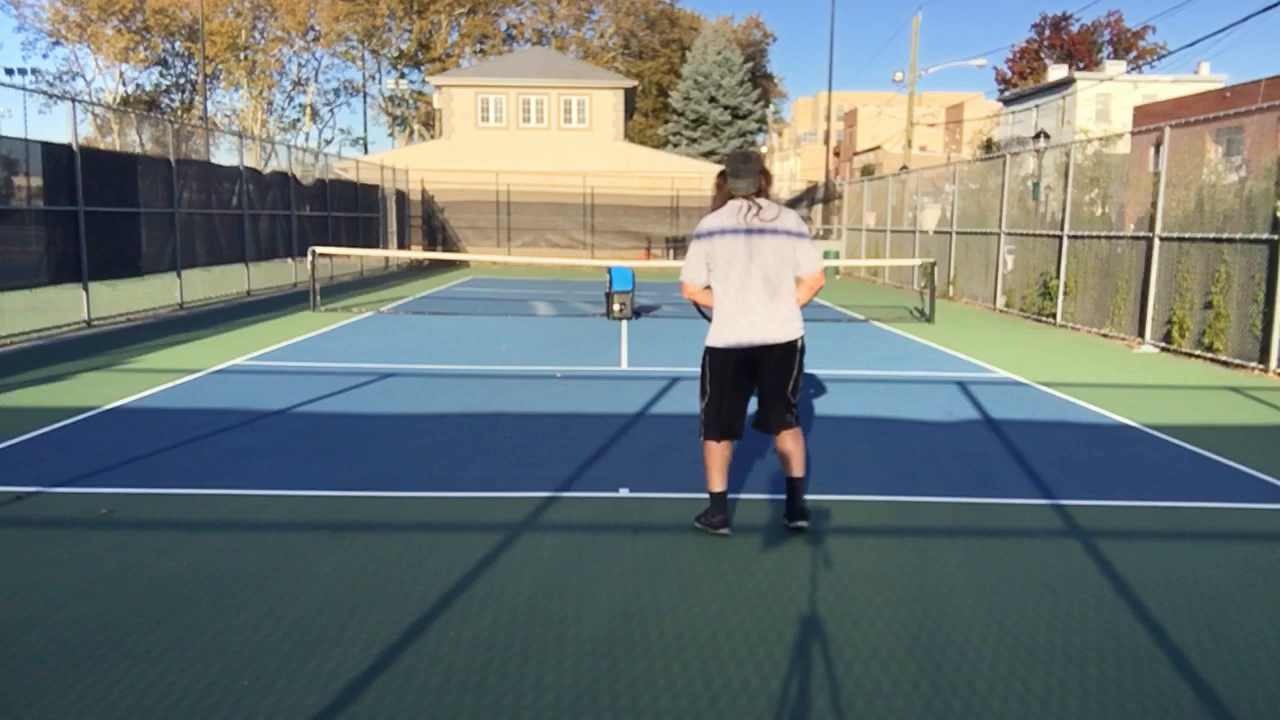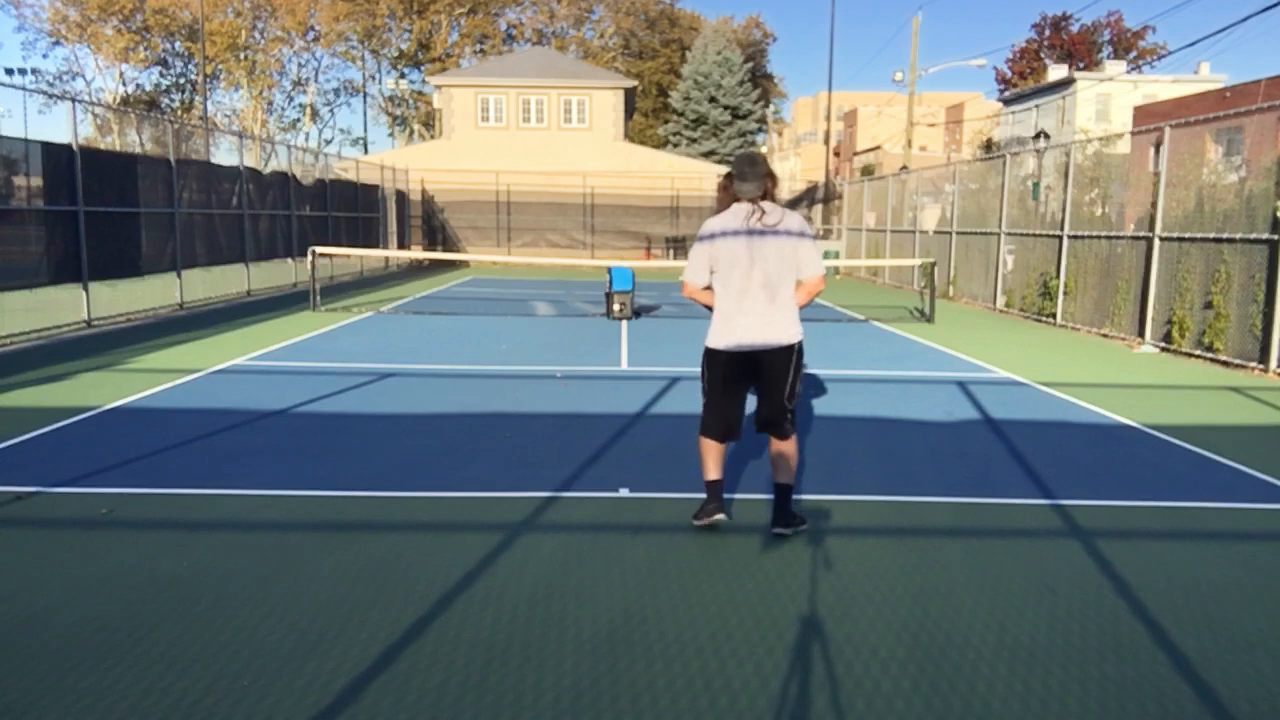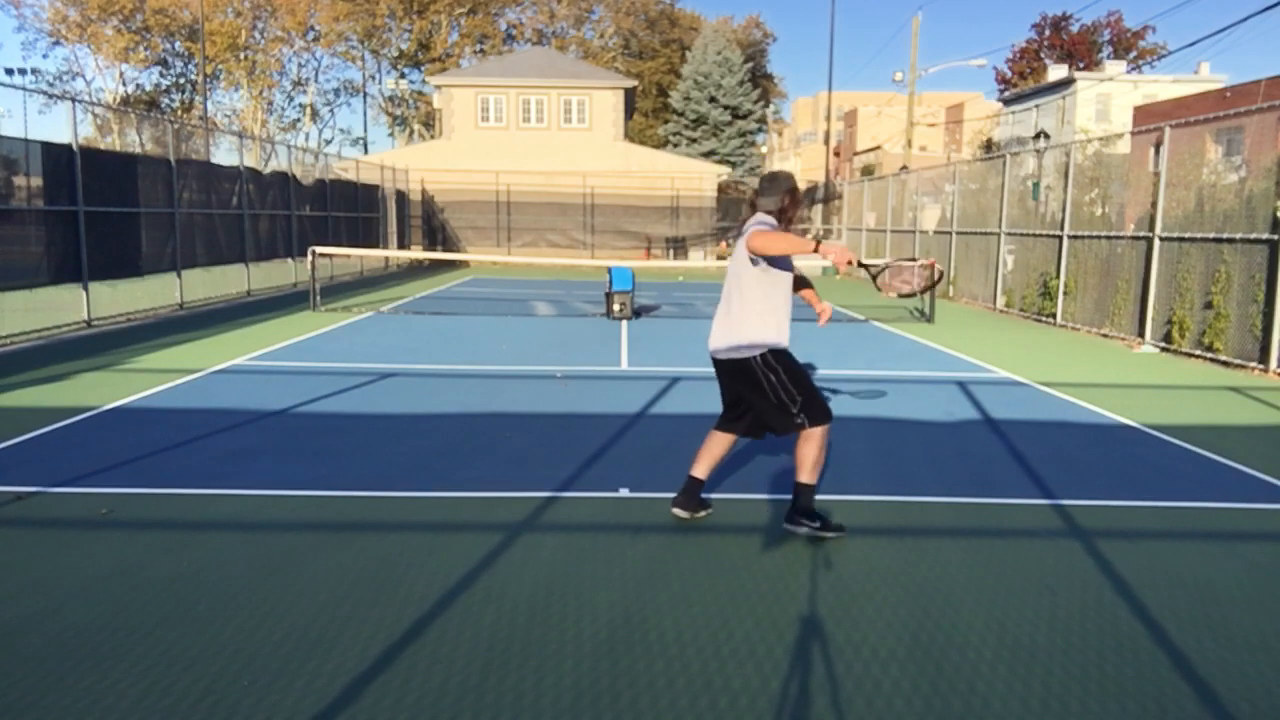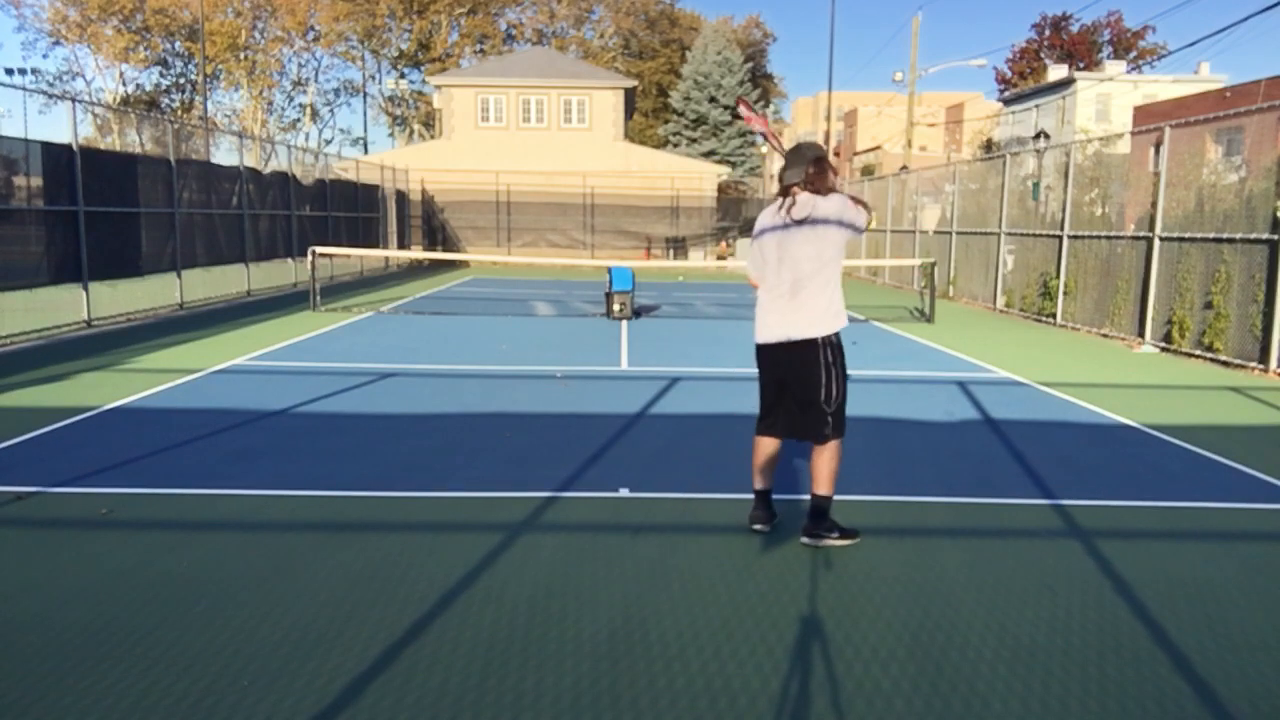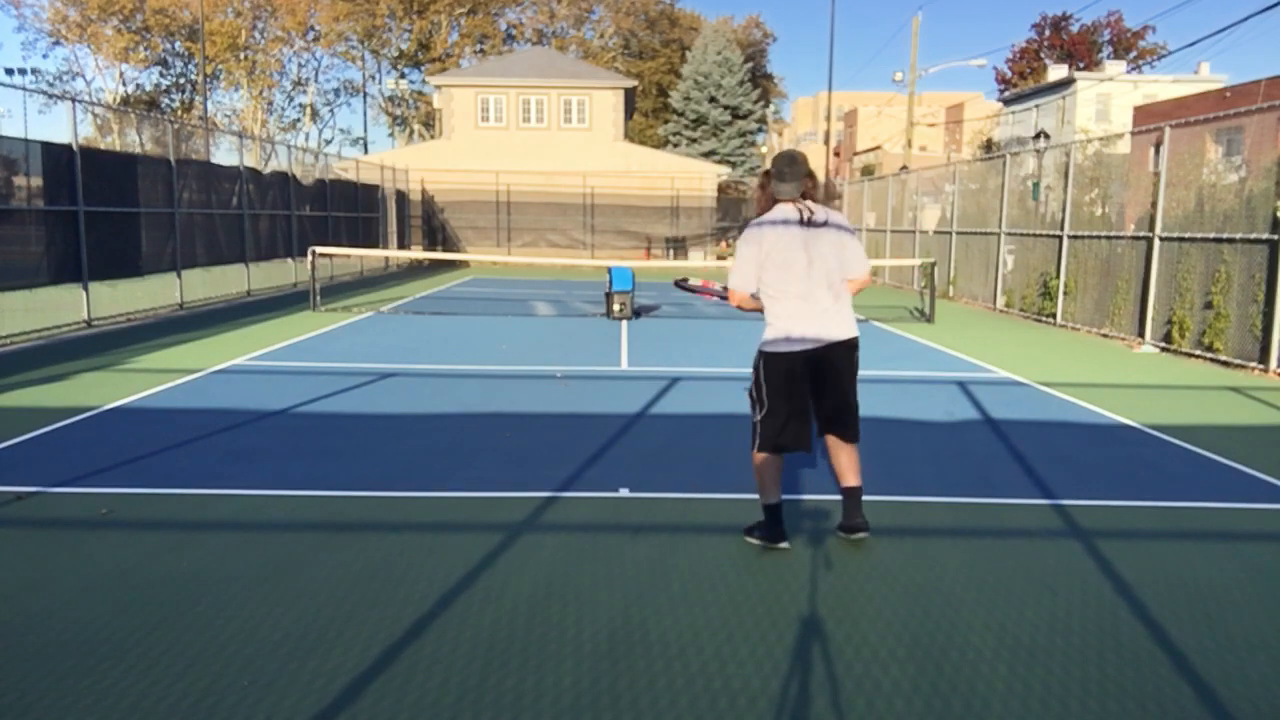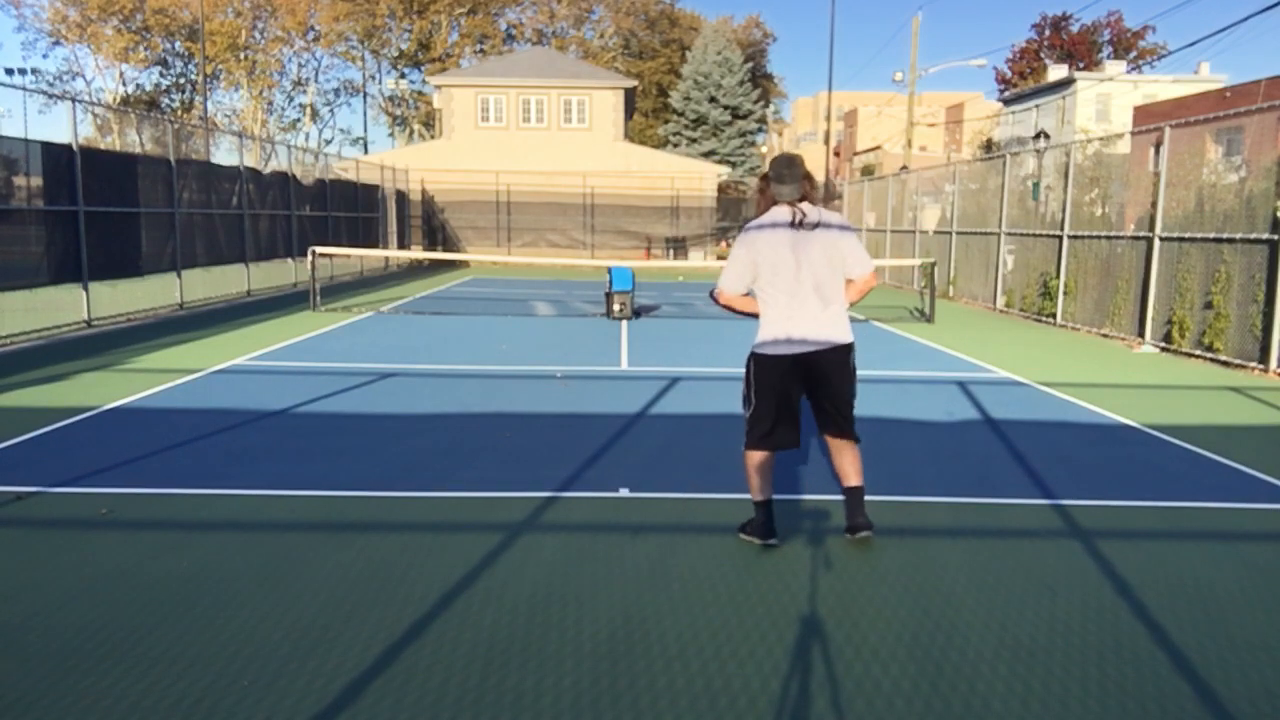
dt=0.7s
person 1, frame 1
left shoulder: (710, 225)
right shoulder: (790, 220)
left elbow: (690, 289)
right elbow: (815, 278)
left hip: (728, 342)
right hip: (783, 339)
left knee: (717, 428)
right knee: (786, 421)
left ankle: (718, 510)
right ankle: (796, 504)
person 1, frame 2
left shoulder: (713, 227)
right shoulder: (794, 223)
left elbow: (691, 288)
right elbow: (816, 282)
left hip: (726, 343)
right hip: (782, 342)
left knee: (714, 424)
right knee: (781, 428)
left ankle: (714, 501)
right ankle: (782, 511)
person 1, frame 3
left shoulder: (773, 234)
right shoulder: (763, 228)
left elbow: (791, 276)
right elbow: (757, 243)
left wrist: (816, 300)
right wrist: (821, 247)
left hip: (729, 349)
right hip: (754, 351)
left knee: (731, 422)
right knee: (816, 419)
left ankle: (688, 496)
right ankle: (801, 510)
person 1, frame 4
left shoulder: (766, 218)
right shoulder: (833, 207)
right elbow: (863, 213)
left hip: (770, 335)
right hip: (815, 335)
left knee: (769, 424)
right knee: (827, 429)
left ankle: (762, 508)
right ankle: (818, 522)
person 1, frame 5
left shoulder: (759, 230)
right shoulder: (837, 222)
left elbow: (737, 297)
right elbow: (862, 277)
left hip: (785, 346)
right hip: (839, 340)
left knee: (768, 439)
right knee: (841, 429)
left ankle: (773, 525)
right ankle: (853, 515)
person 1, frame 6
left shoulder: (754, 233)
right shoulder: (835, 224)
left elbow: (725, 295)
right elbow: (866, 279)
left hip: (776, 350)
right hip: (833, 345)
left knee: (760, 437)
right knee: (840, 432)
left ankle: (763, 522)
right ankle: (857, 514)
